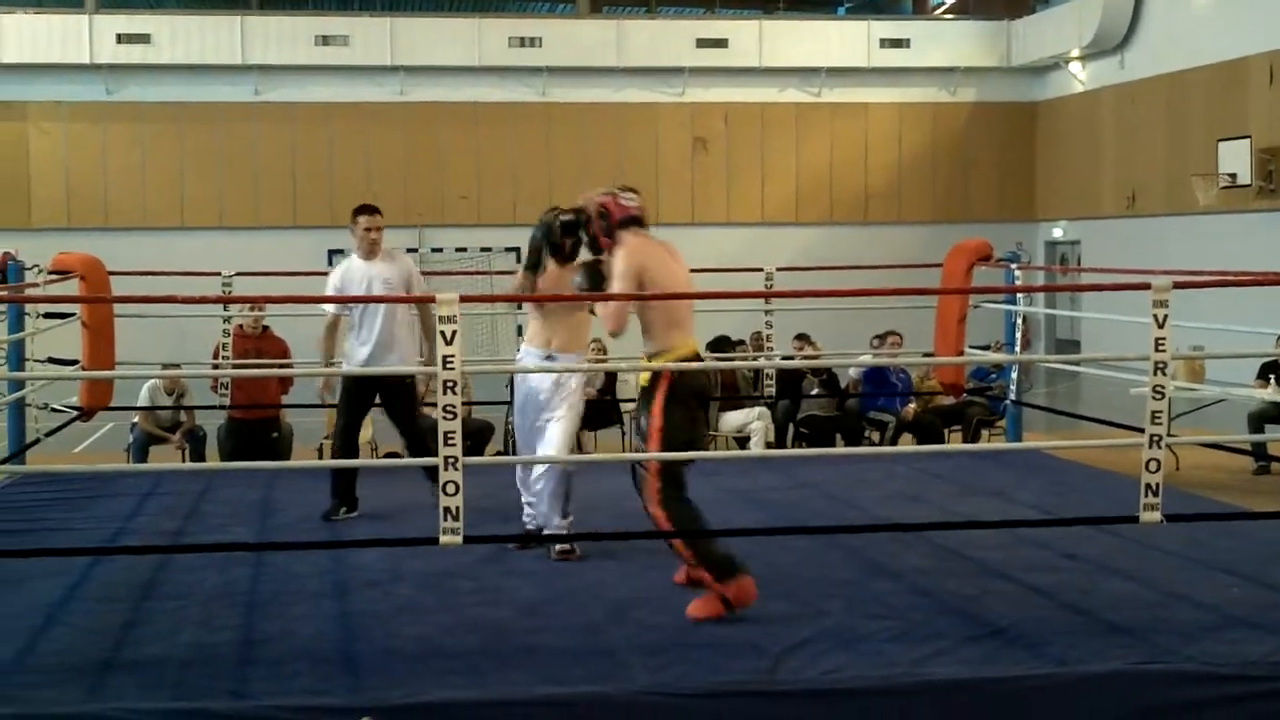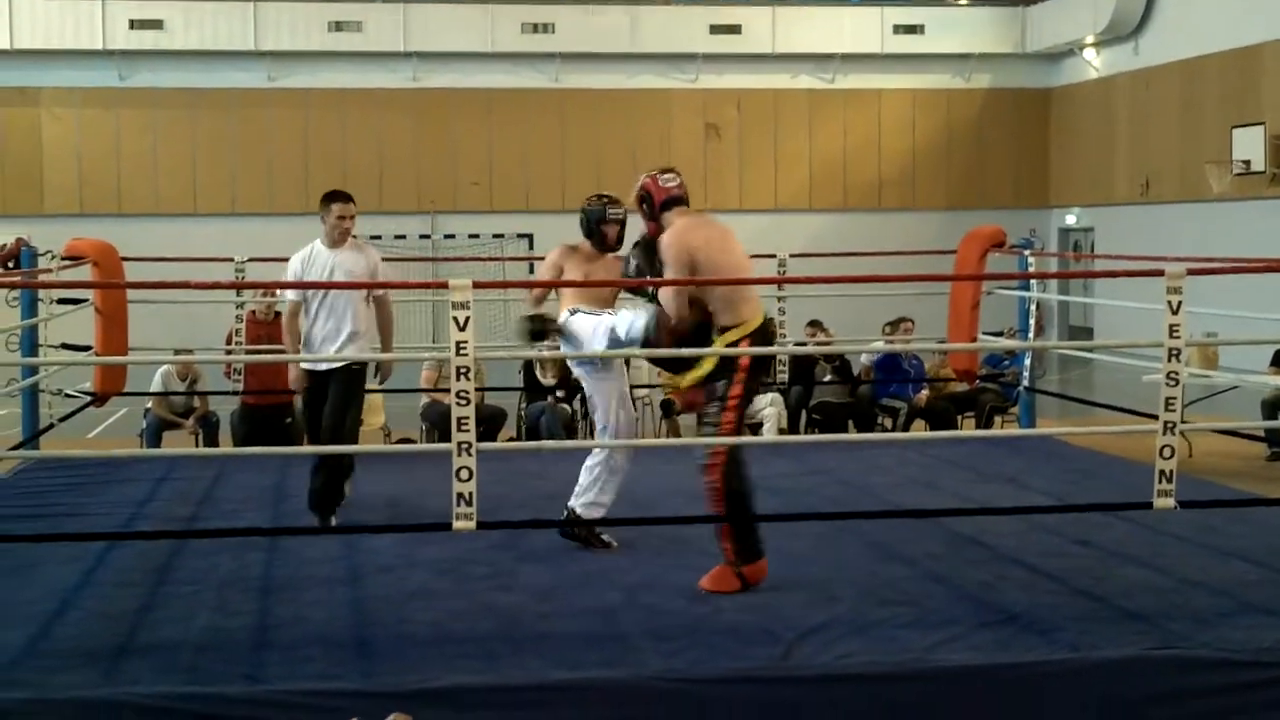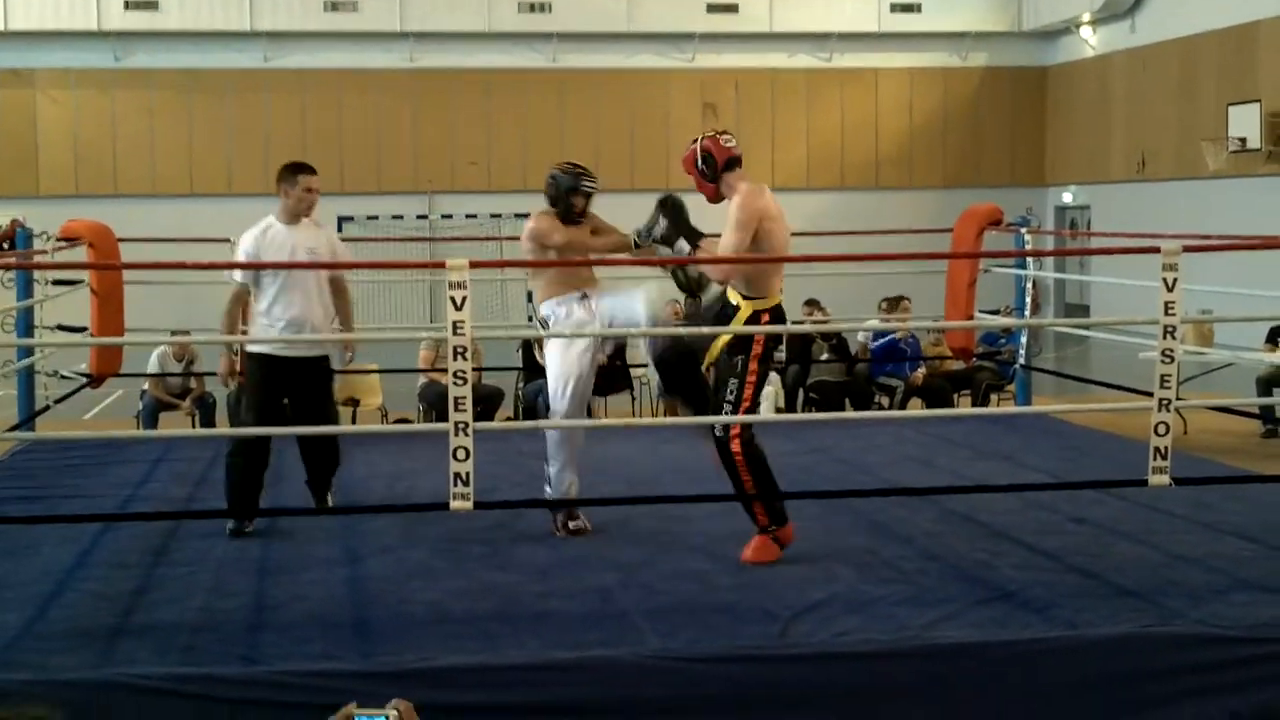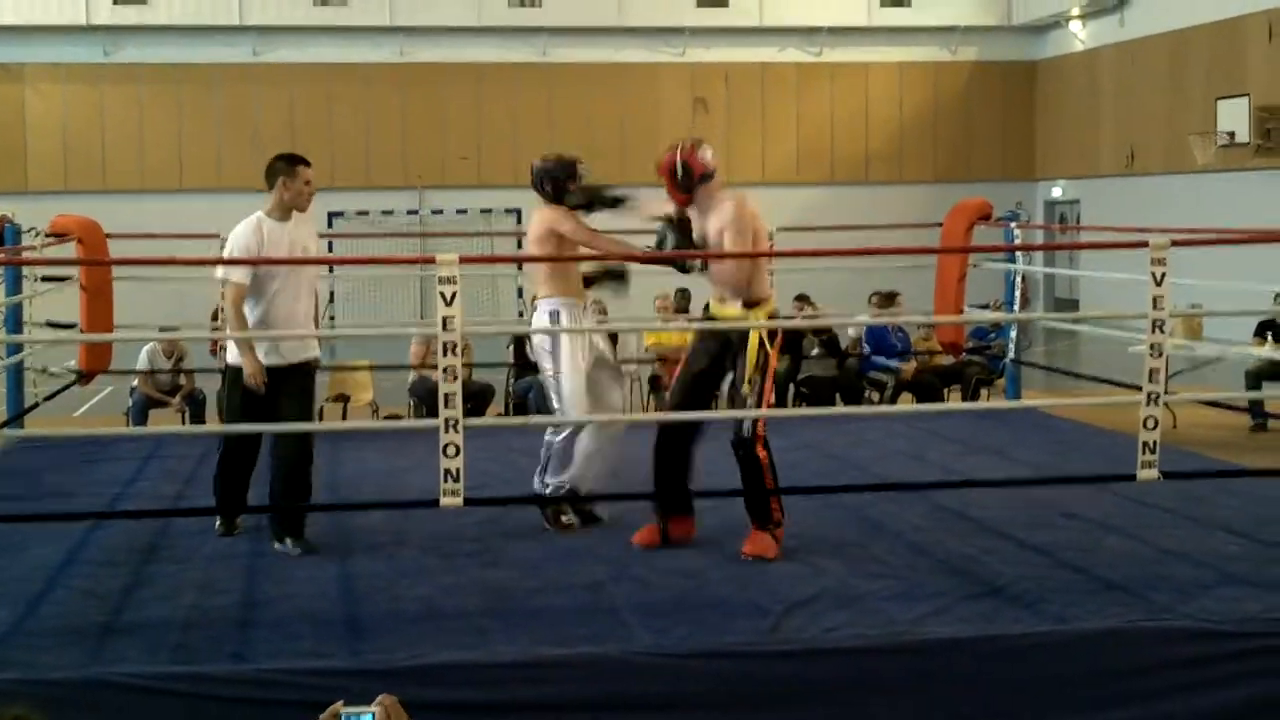
dt=0.5s
person 1, frame 1
left shoulder: (627, 256)
right shoulder: (667, 251)
left elbow: (613, 325)
left wrist: (592, 292)
left hip: (670, 378)
right hip: (691, 369)
left knee: (659, 488)
right knee: (661, 477)
left ankle: (729, 581)
right ankle: (701, 560)
person 1, frame 2
left shoulder: (673, 239)
right shoulder: (710, 224)
left elbow: (677, 313)
left wrist: (649, 277)
right wrist: (653, 269)
left hip: (741, 347)
right hip: (749, 331)
left knee: (719, 460)
right knee: (661, 340)
left ankle: (745, 562)
person 1, frame 3
left shoulder: (748, 202)
right shoulder: (750, 196)
left elbow: (722, 270)
left wrist: (679, 240)
right wrist: (689, 233)
left hip: (753, 323)
right hip: (732, 306)
left knee: (734, 435)
right knee: (671, 358)
left ankle: (774, 530)
right ankle: (711, 414)
person 1, frame 4
left shoulder: (733, 210)
right shoulder: (707, 212)
left elbow: (737, 277)
left wrist: (691, 252)
right wrist: (687, 240)
left hip: (753, 327)
right hip: (716, 321)
left knee: (749, 435)
right knee: (675, 421)
left ankle: (768, 525)
right ankle: (675, 520)
person 2, frame 1
right shoulder: (536, 268)
right elbow: (517, 294)
right wrist: (535, 257)
left hip: (570, 369)
right hip: (532, 365)
left knee: (555, 456)
right knee: (528, 456)
left ankle: (557, 531)
right ankle: (536, 523)
person 2, frame 2
left shoulder: (619, 265)
right shoulder: (566, 255)
right elbow: (534, 298)
right wrist: (536, 320)
left hip: (606, 347)
right hip: (578, 330)
left knee: (615, 440)
right knee: (632, 324)
left ankle: (580, 516)
person 2, frame 3
left shoulder: (588, 221)
right shoulder: (537, 227)
left elbow: (625, 241)
right elbow: (585, 245)
left wrist: (653, 228)
right wrist: (640, 238)
left hip: (598, 306)
right hip: (562, 318)
left knee: (643, 309)
right knee: (564, 411)
right ankle: (563, 499)
person 2, frame 4
left shoulder: (557, 220)
right shoulder: (555, 216)
right elbow: (602, 244)
left wrist: (596, 277)
left hip: (578, 317)
right hip: (559, 319)
left knee: (610, 411)
right knee: (571, 415)
left ankle: (574, 490)
right ankle: (550, 494)
person 3, frame 1
left shoulder: (402, 265)
right shoulder: (340, 274)
left elbow: (423, 308)
right elbow: (331, 325)
left wrist: (431, 350)
right wrist: (325, 372)
left hip: (397, 363)
right hip: (356, 366)
left knee: (414, 430)
right knee: (344, 434)
left ankle: (440, 478)
right ankle: (344, 500)
person 3, frame 2
left shoulder: (368, 257)
right shoulder: (302, 261)
left elbow: (382, 306)
right elbow: (291, 315)
left wrist: (387, 354)
right wrist: (293, 363)
left hip: (350, 359)
right hip: (312, 363)
left knee: (336, 433)
right knee: (319, 434)
left ankle: (325, 505)
right ankle: (340, 477)
person 3, frame 3
left shoulder: (325, 237)
right shoulder: (256, 238)
left elbow: (338, 288)
right elbow: (238, 298)
left wrist: (348, 331)
right wrist: (228, 351)
left hip: (314, 350)
right hip: (264, 351)
left knee: (320, 429)
right knee: (253, 433)
left ankle: (320, 488)
right ankle: (242, 512)
person 3, frame 4
left shoulder: (308, 232)
right shoulder: (247, 235)
right elbow: (233, 302)
left wrist: (315, 341)
right wrist: (248, 356)
left hip: (298, 358)
right hip: (252, 361)
left knee: (295, 445)
right knee: (239, 443)
left ankle: (287, 531)
right ankle: (229, 512)
